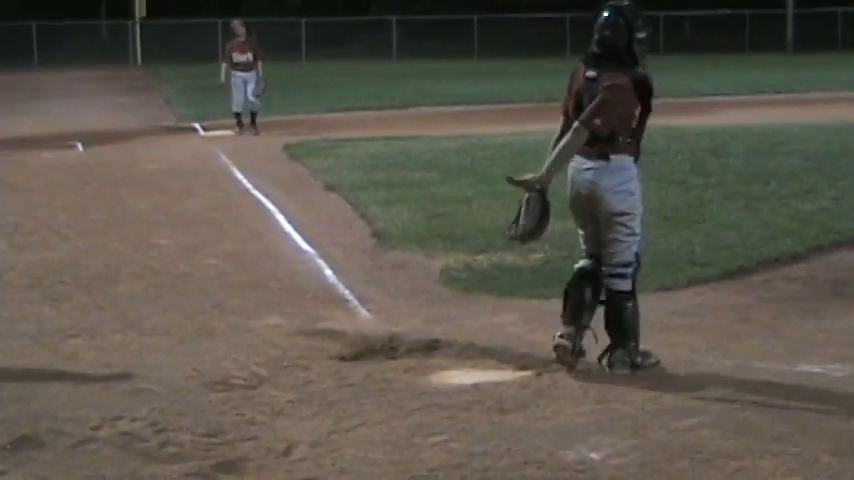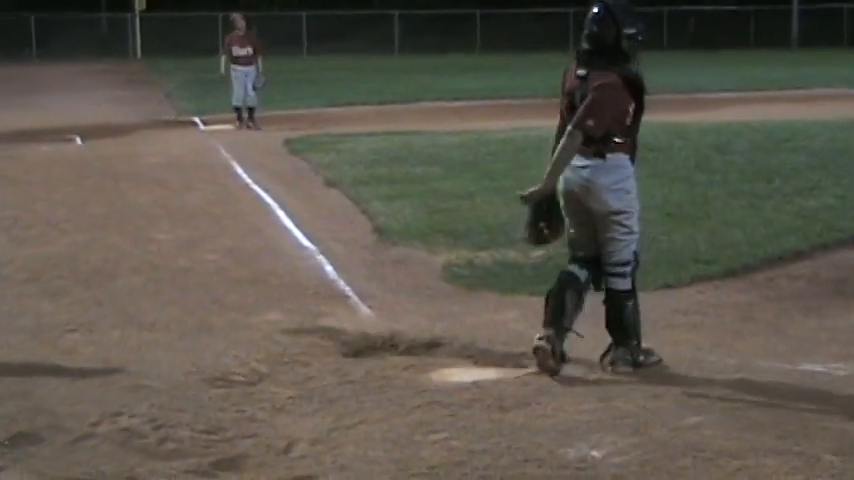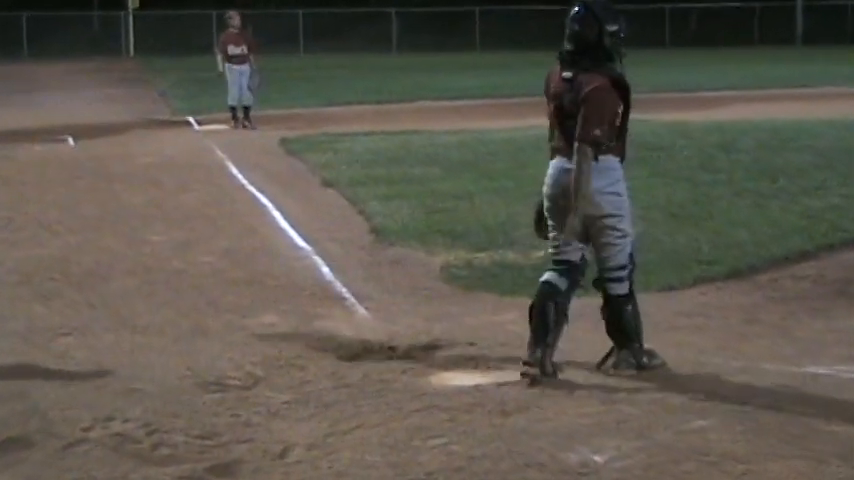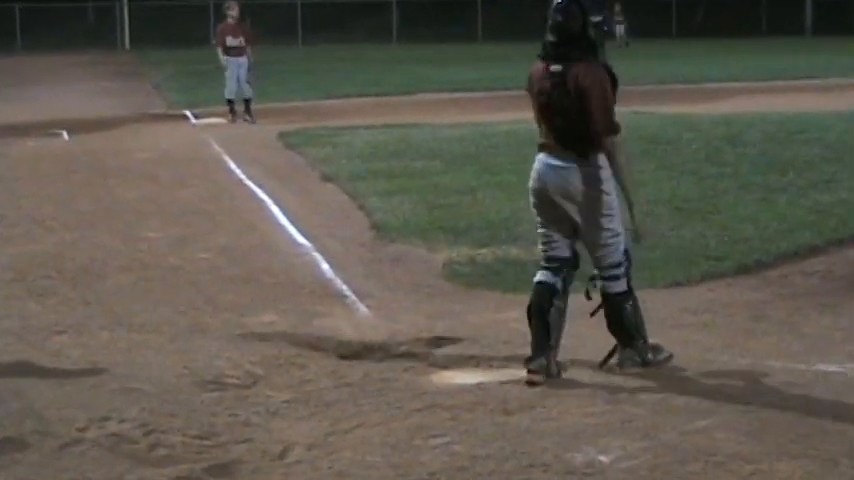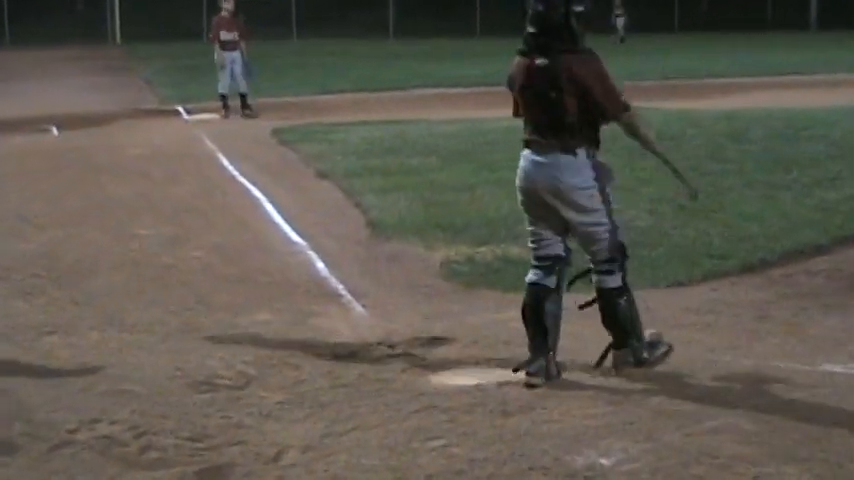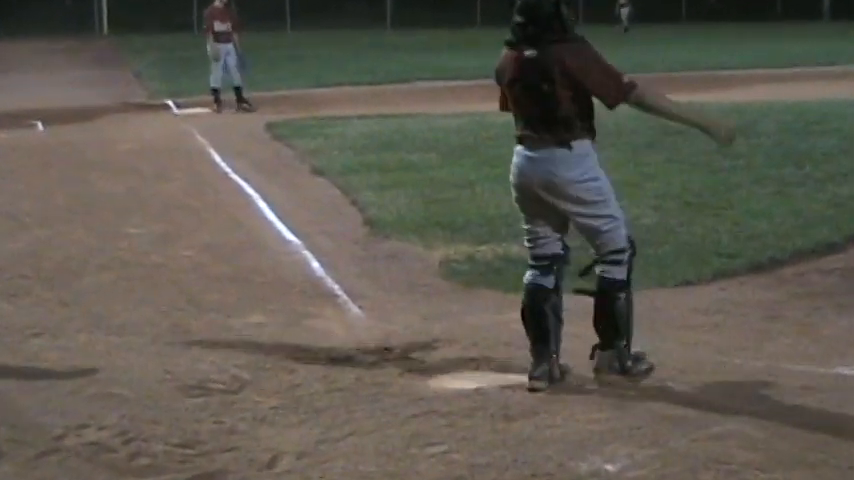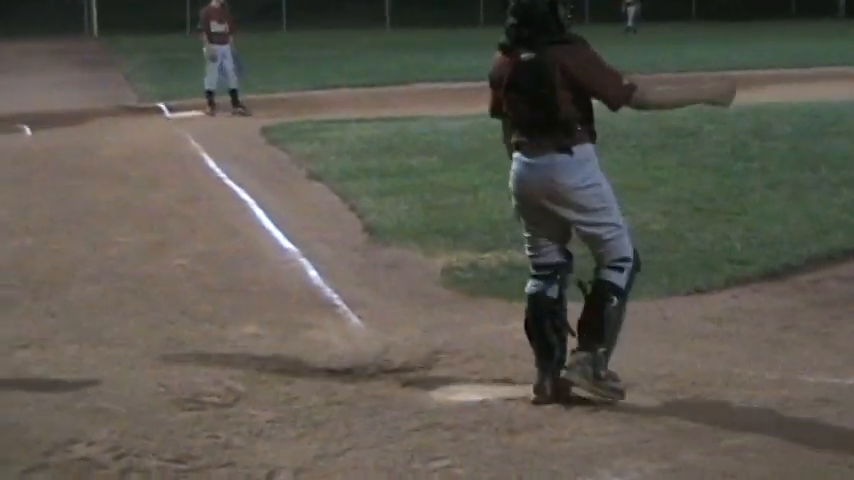
dt=0.1s
person 1, frame 1
left shoulder: (585, 74)
right shoulder: (622, 84)
left elbow: (569, 131)
right elbow: (577, 132)
left wrist: (546, 177)
right wrist: (544, 176)
left hip: (580, 171)
right hip: (615, 175)
left knee: (593, 256)
right knee: (621, 264)
left ankle: (571, 333)
right ankle: (624, 351)
person 1, frame 2
left shoulder: (575, 72)
right shoulder: (612, 82)
right elbow: (574, 133)
left wrist: (553, 184)
right wrist: (548, 184)
left hip: (575, 172)
right hip: (610, 173)
left knee: (583, 258)
right knee: (619, 263)
left ankle: (552, 334)
right ankle: (625, 349)
person 1, frame 3
left shoulder: (558, 75)
right shoulder: (601, 82)
right elbow: (586, 147)
right wrist: (582, 204)
left hip: (557, 172)
right hip: (596, 180)
left knee: (563, 266)
right knee: (616, 266)
left ankle: (538, 352)
right ankle: (628, 351)
person 1, frame 4
left shoulder: (539, 71)
right shoulder: (588, 72)
right elbow: (608, 139)
right wrist: (626, 195)
left hip: (544, 168)
right hip: (583, 172)
left knee: (554, 265)
right knee: (612, 263)
left ankle: (541, 357)
right ankle: (634, 348)
person 1, frame 5
left shoulder: (520, 66)
right shoulder: (579, 63)
right elbow: (626, 117)
left hip: (532, 166)
right hip: (573, 169)
left knee: (545, 263)
right knee: (608, 255)
left ankle: (539, 361)
right ankle: (632, 348)
person 1, frame 6
left shoulder: (508, 59)
right shoulder: (570, 52)
right elbow: (634, 94)
right wrist: (705, 123)
left hip: (524, 163)
right hip: (570, 162)
left knee: (542, 263)
right knee: (615, 250)
left ankle: (542, 363)
right ankle: (613, 354)
person 1, frame 7
left shoulder: (502, 63)
right shoulder: (571, 55)
right elbow: (640, 96)
right wrist: (707, 93)
left hip: (525, 169)
right hip: (574, 167)
left knee: (545, 273)
right knee: (619, 259)
left ankle: (549, 375)
right ankle: (590, 359)
